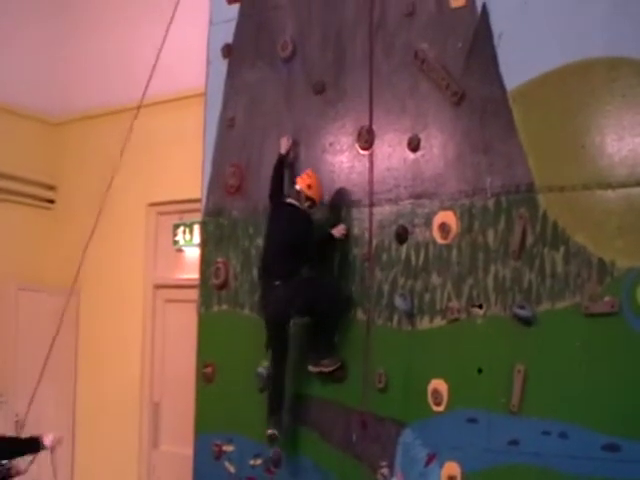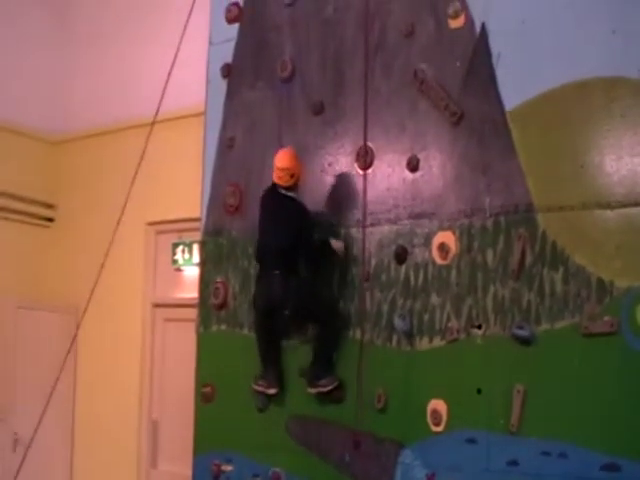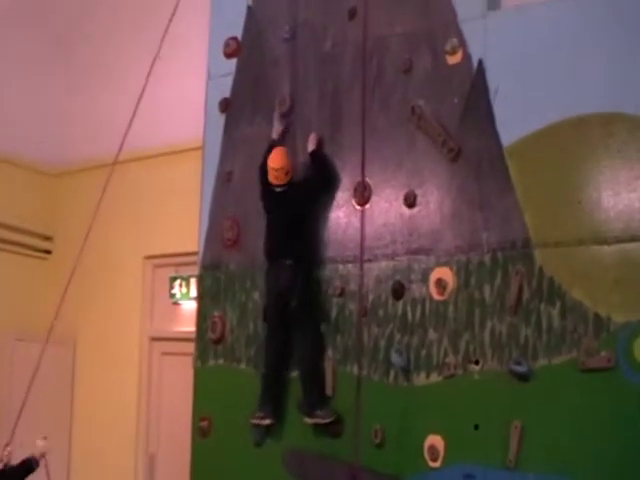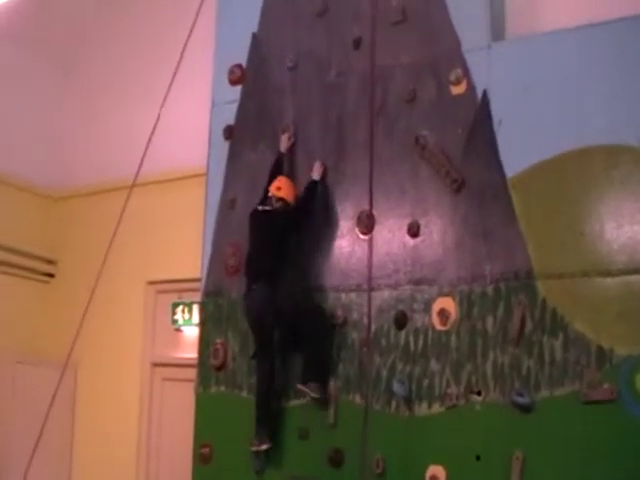
dt=1s
person 1, frame 1
left shoulder: (277, 210)
right shoulder: (303, 221)
left elbow: (275, 188)
right elbow: (310, 254)
left wrist: (282, 156)
right wrist: (331, 236)
left hip: (268, 293)
right hip: (288, 290)
left knee: (278, 355)
right knee: (334, 296)
left ankle: (274, 420)
right ankle: (320, 354)
person 1, frame 2
left shoulder: (267, 199)
right shoulder: (299, 212)
right elbow: (308, 253)
right wrist: (330, 245)
left hip: (265, 279)
right hip: (288, 282)
left knee: (265, 325)
right knee: (328, 319)
left ankle: (270, 376)
right ankle: (318, 375)
person 1, frame 3
left shoulder: (268, 196)
right shoulder: (301, 193)
left elbow: (264, 167)
right elbow: (327, 179)
left wrist: (275, 137)
right wrist: (314, 150)
left hip: (275, 272)
right hip: (298, 272)
left knee: (275, 340)
right knee: (307, 338)
left ankle: (266, 407)
right ankle: (313, 406)
person 1, frame 4
left shoulder: (256, 214)
right shoulder: (279, 219)
left elbow: (272, 183)
right elbow: (302, 207)
left wrist: (282, 153)
right wrist: (315, 179)
left hip: (252, 296)
right hip: (271, 293)
left knee: (265, 363)
left ankle: (262, 433)
